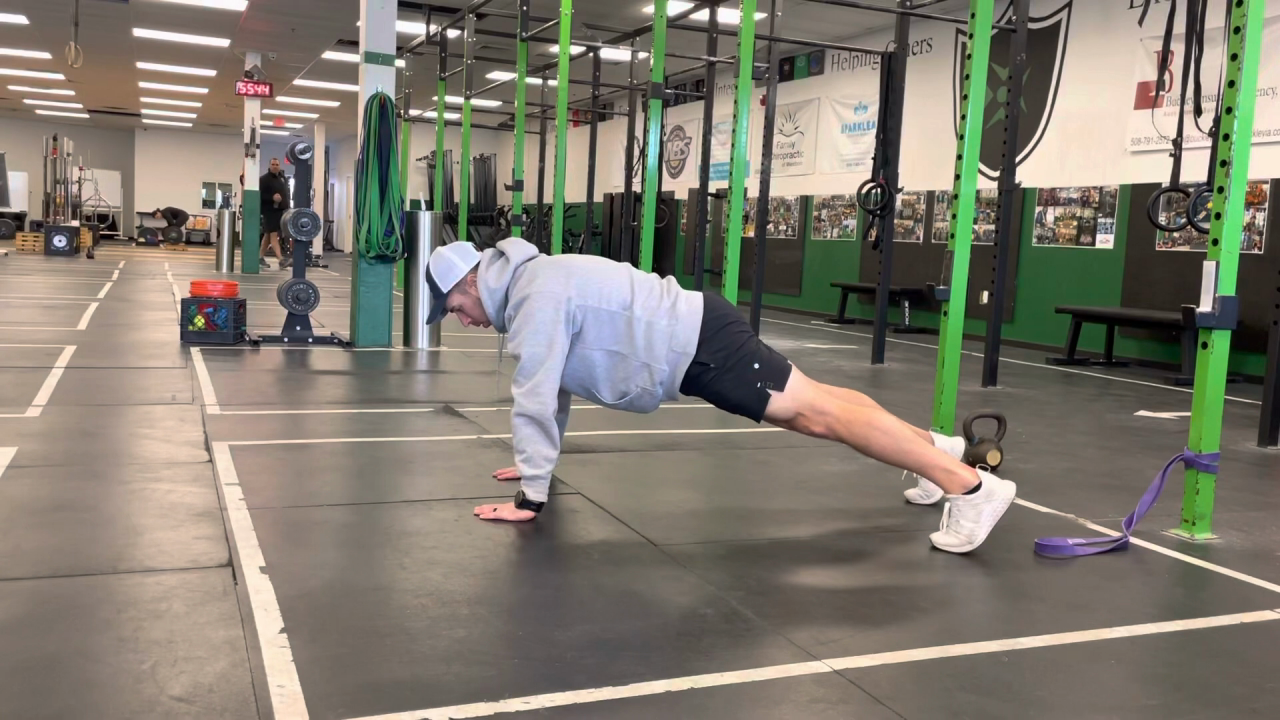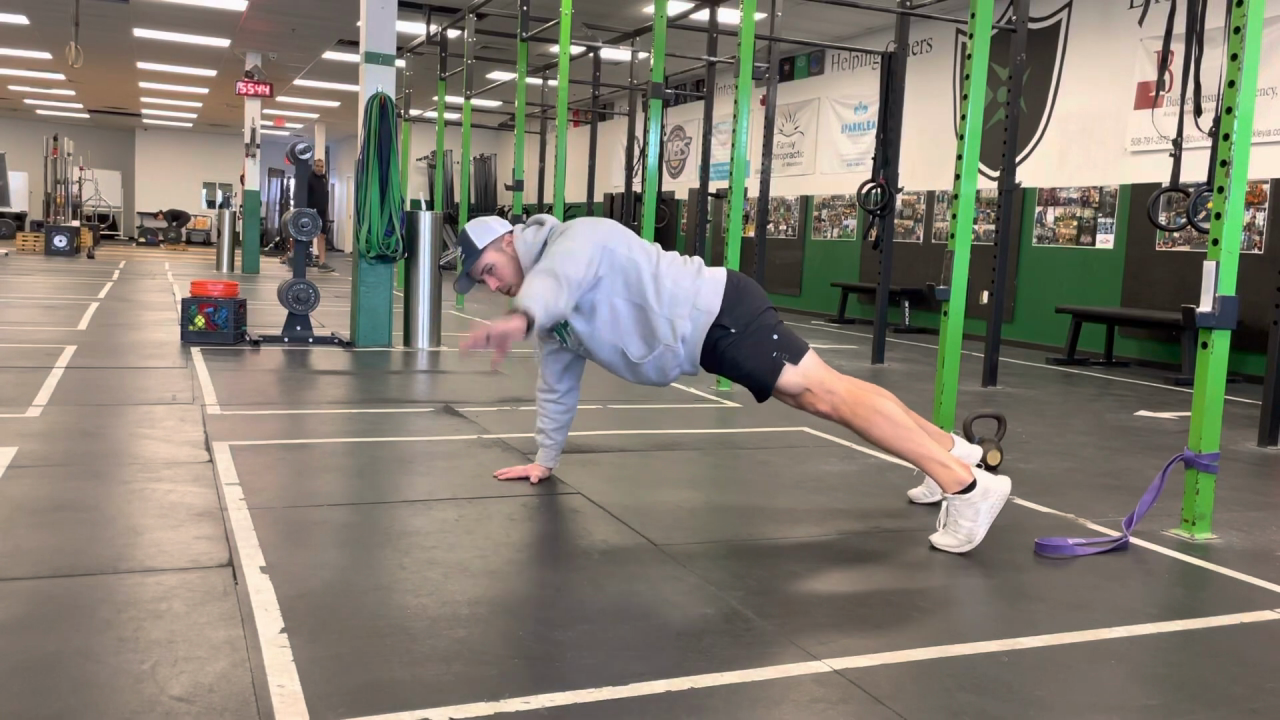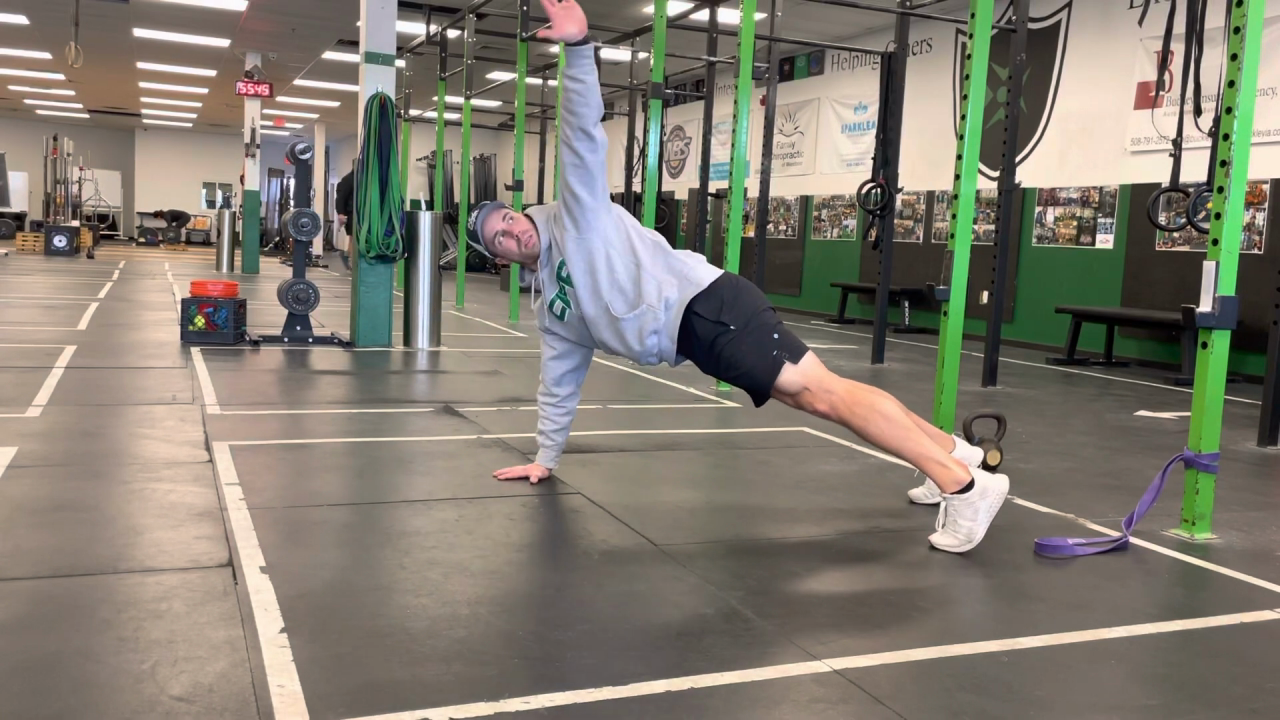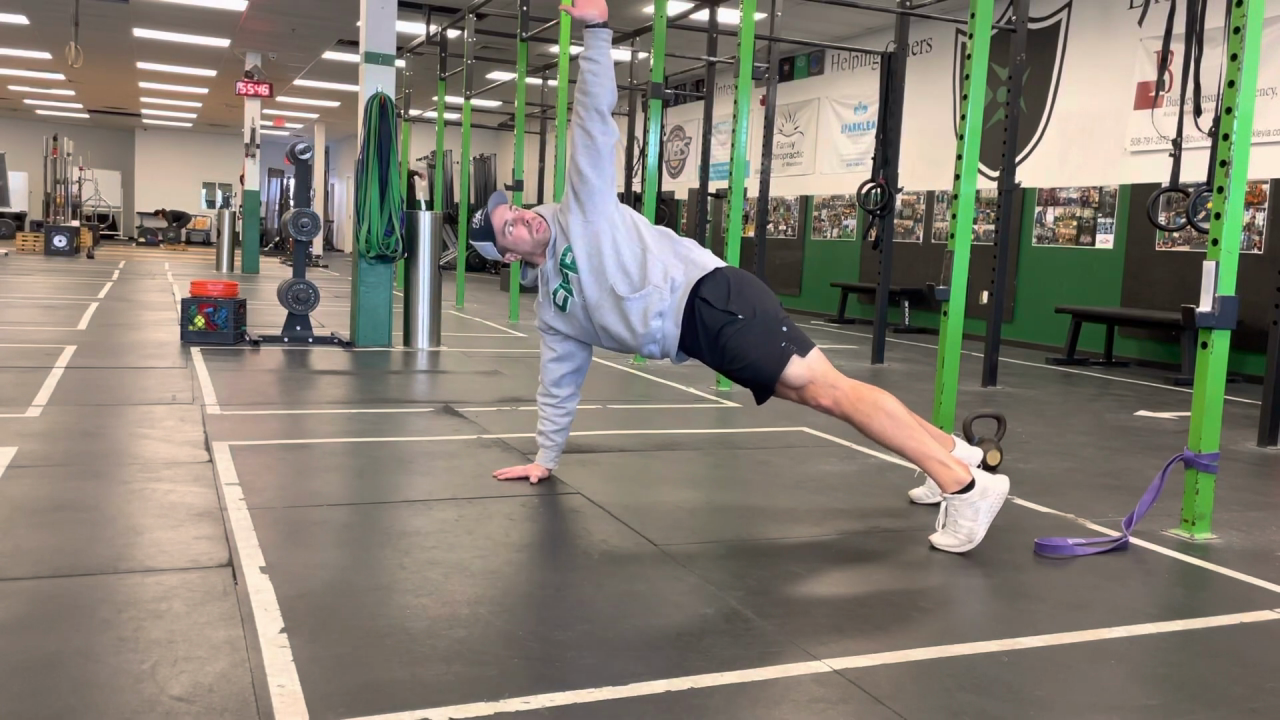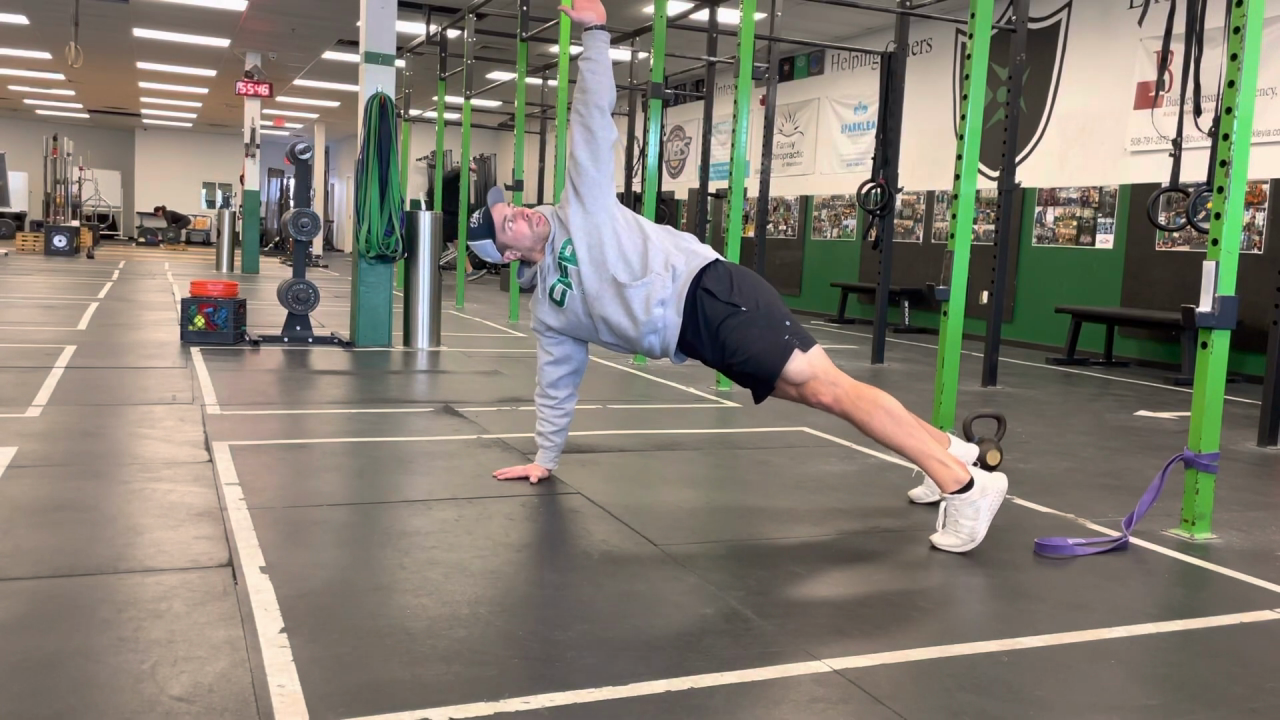
dt=0.7s
person 1, frame 1
left shoulder: (535, 297)
right shoulder: (530, 284)
left elbow: (535, 400)
right elbow: (554, 386)
left wrist: (529, 495)
right wrist: (535, 462)
left hip: (698, 344)
right hip: (693, 339)
left knee: (816, 413)
right knee: (810, 399)
left ankle: (970, 487)
right ankle: (934, 446)
person 1, frame 2
left shoulder: (572, 240)
right shoulder: (546, 301)
left elbow: (557, 280)
right elbow: (558, 379)
left wrist: (520, 316)
right wrist: (545, 457)
left hip: (720, 313)
right hip: (706, 333)
left knee: (825, 392)
right knee: (820, 393)
left ankle: (966, 485)
right ankle: (951, 448)
person 1, frame 3
left shoulder: (575, 217)
right shoulder: (550, 305)
left elbow: (583, 134)
right elbow: (560, 380)
left wrist: (577, 46)
right wrist: (546, 457)
left hip: (708, 307)
right hip: (695, 338)
left knee: (821, 392)
right knee: (813, 398)
left ankle: (965, 483)
right ankle: (952, 453)
person 1, frame 4
left shoulder: (582, 209)
right shoulder: (552, 305)
left elbow: (594, 118)
right elbow: (559, 380)
right wrist: (546, 456)
left hip: (710, 296)
right hip: (695, 335)
left knee: (826, 387)
right knee: (815, 395)
left ankle: (964, 482)
right ankle: (950, 453)
person 1, frame 5
left shoulder: (581, 206)
right shoulder: (547, 308)
left elbow: (592, 116)
right elbow: (557, 382)
right wrist: (545, 457)
left hip: (710, 292)
right hip: (694, 336)
left knee: (826, 387)
right knee: (811, 395)
left ankle: (965, 483)
right ankle: (946, 452)
